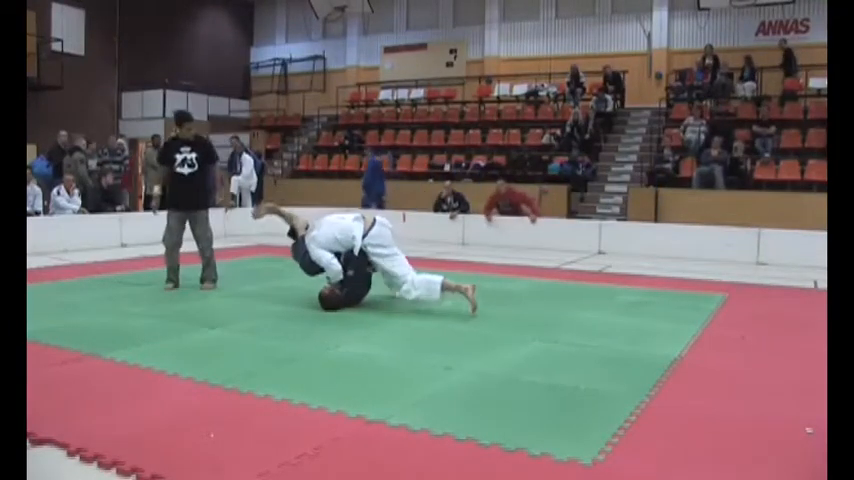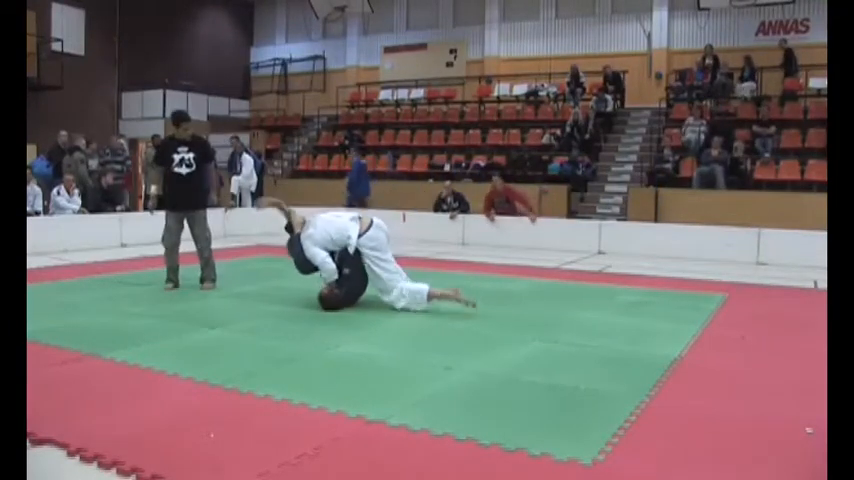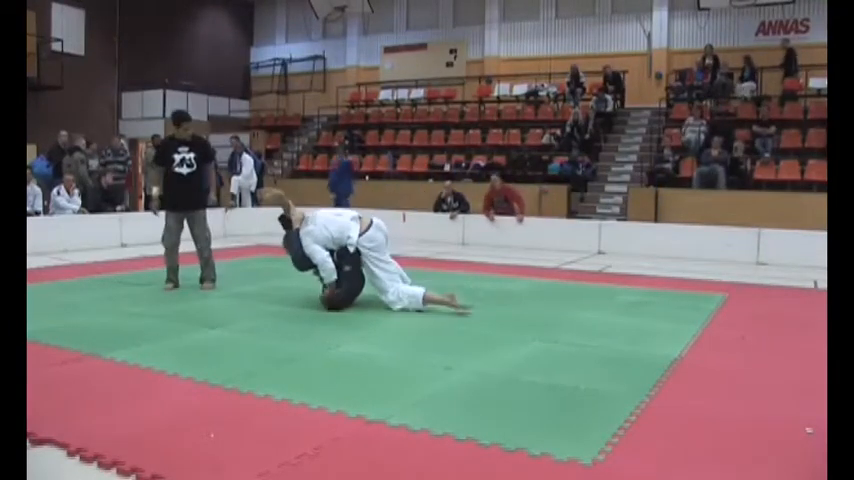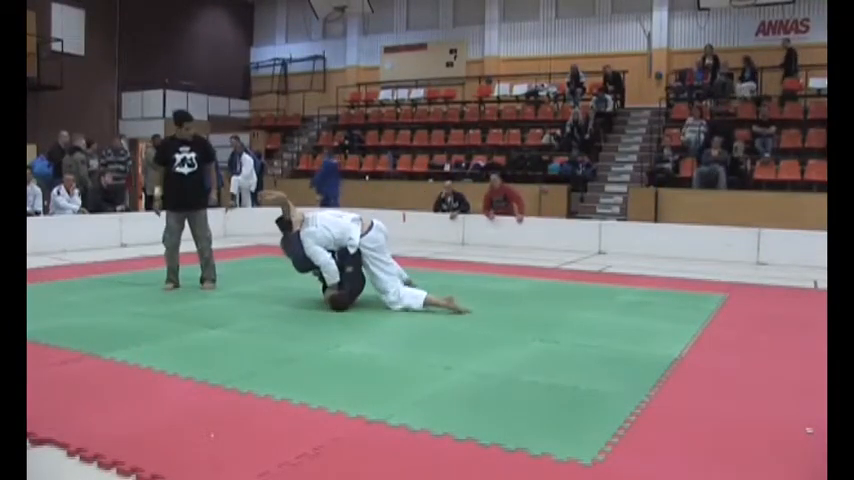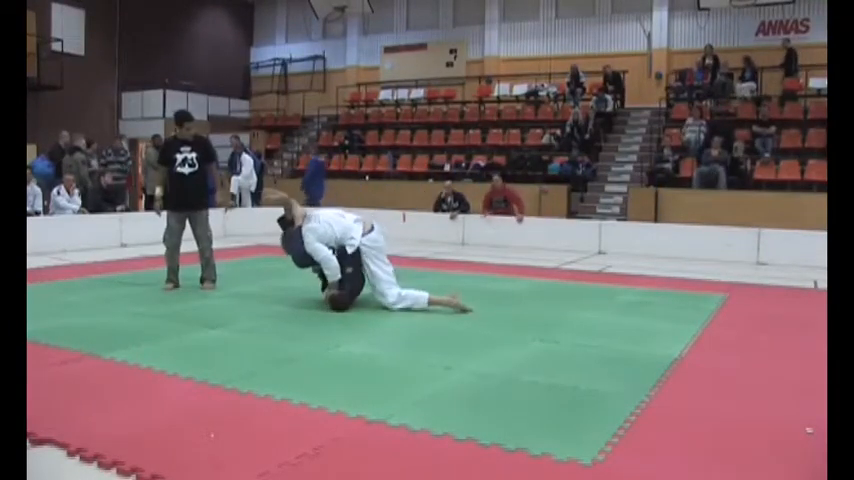
dt=0.2s
person 1, frame 1
left shoulder: (313, 247)
right shoulder: (318, 226)
left elbow: (335, 269)
left wrist: (332, 288)
left hip: (372, 241)
right hip: (376, 223)
left knee: (408, 282)
left ankle: (463, 289)
person 1, frame 2
left shoulder: (307, 243)
right shoulder: (310, 223)
left elbow: (328, 267)
right elbow: (292, 214)
left wrist: (330, 287)
right wrist: (277, 204)
left hip: (367, 242)
right hip: (373, 224)
left knee: (396, 294)
left ankle: (448, 295)
person 1, frame 3
left shoulder: (307, 239)
right shoulder: (311, 217)
left elbow: (326, 265)
right elbow: (293, 211)
left wrist: (330, 289)
right wrist: (281, 198)
left hip: (366, 242)
right hip: (374, 225)
left knee: (393, 295)
left ankle: (444, 301)
right ankle: (409, 285)
person 1, frame 4
left shoulder: (308, 240)
right shoulder: (309, 217)
left elbow: (328, 266)
right elbow: (292, 212)
left wrist: (332, 290)
right wrist: (283, 200)
left hip: (366, 243)
right hip: (374, 227)
left knee: (394, 296)
left ankle: (443, 303)
right ankle: (408, 283)
person 1, frame 5
left shoulder: (309, 239)
right shoulder: (311, 215)
left elbow: (330, 264)
right elbow: (294, 208)
left wrist: (332, 288)
right wrist: (287, 200)
left hip: (366, 244)
right hip: (372, 230)
left knee: (391, 298)
left ankle: (448, 302)
person 2, frame 1
left shoulder: (204, 143)
right shoulder: (169, 145)
left elbow: (213, 168)
right elbow: (164, 170)
right wrist: (156, 194)
left hip: (199, 203)
right hip: (175, 203)
left knee: (205, 242)
right knee: (171, 242)
left ankle: (209, 278)
right ankle: (172, 279)
person 2, frame 2
left shoulder: (201, 143)
right shoulder: (166, 145)
left elbow: (209, 168)
right elbow: (159, 170)
left wrist: (212, 191)
right wrist: (154, 194)
left hip: (197, 202)
right hip: (173, 203)
left knee: (203, 242)
right knee: (170, 243)
left ankle: (208, 278)
right ankle: (172, 279)
person 2, frame 3
left shoulder: (201, 143)
right shoulder: (166, 145)
left elbow: (209, 168)
right elbow: (159, 171)
left wrist: (212, 191)
right wrist: (156, 196)
left hip: (197, 202)
right hip: (173, 203)
left knee: (203, 242)
right knee: (170, 243)
left ankle: (208, 278)
right ankle: (171, 279)
person 2, frame 4
left shoulder: (202, 143)
right shoulder: (167, 145)
left elbow: (210, 167)
right elbow: (160, 171)
left wrist: (213, 191)
right wrist: (158, 196)
left hip: (197, 202)
right hip: (174, 203)
left knee: (204, 241)
right knee: (171, 243)
left ankle: (208, 278)
right ankle: (172, 279)
person 2, frame 5
left shoulder: (203, 143)
right shoulder: (168, 145)
left elbow: (212, 167)
right elbow: (163, 171)
right wrist: (159, 196)
left hip: (199, 202)
right hip: (175, 203)
left knee: (205, 242)
right knee: (171, 243)
left ankle: (208, 278)
right ankle: (172, 279)
